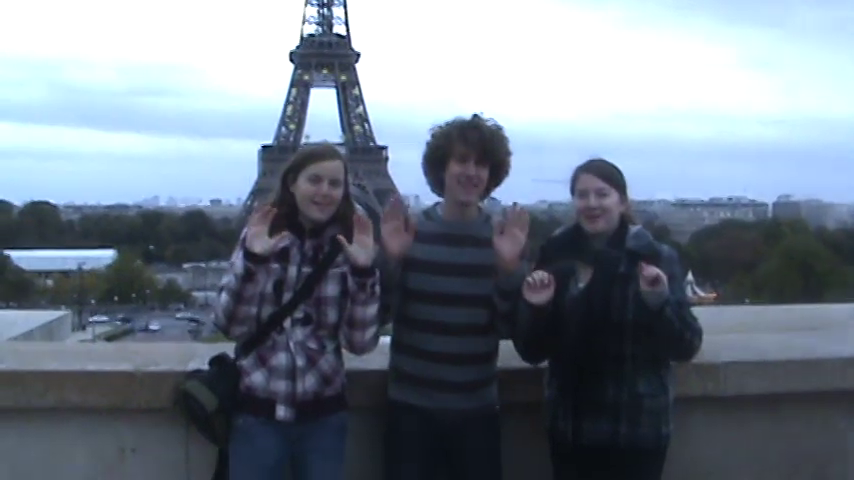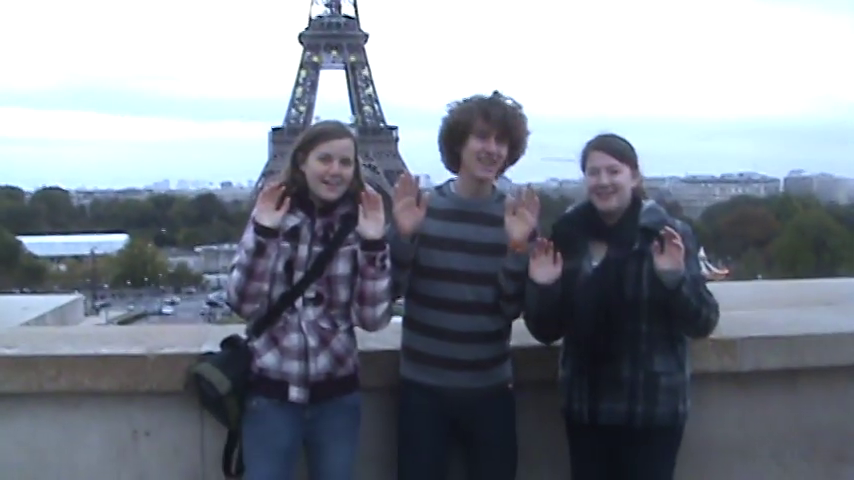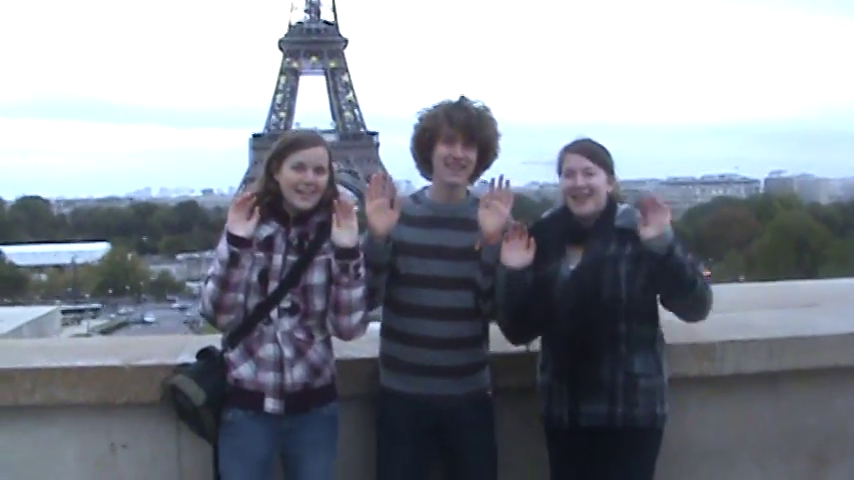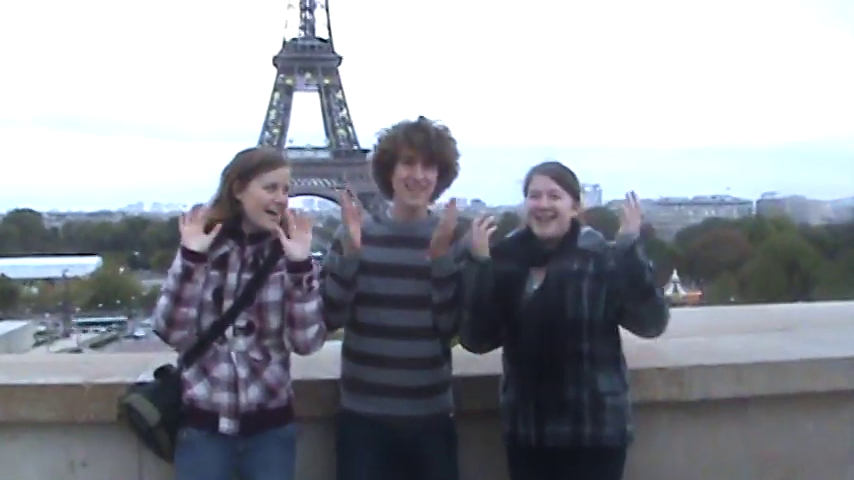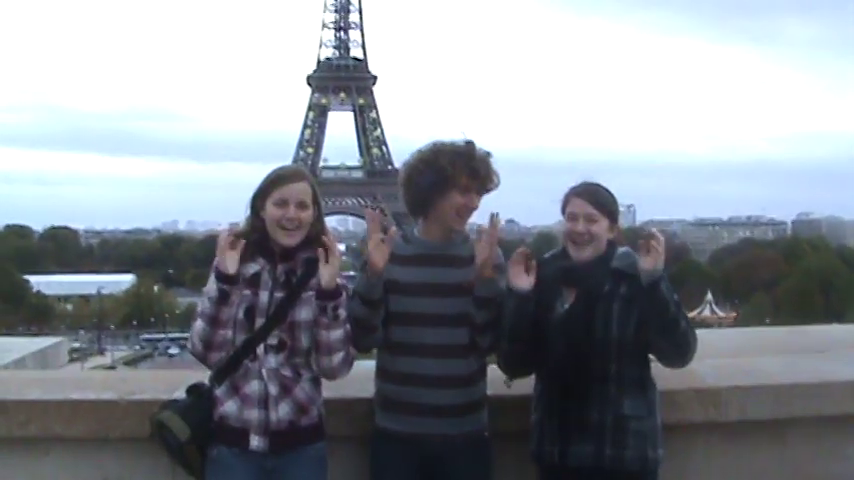
dt=1s
person 1, frame 1
left shoulder: (504, 237)
right shoulder: (406, 231)
left elbow: (506, 327)
left wrist: (509, 267)
right wrist: (391, 260)
left hip: (477, 407)
right hip: (411, 404)
person 1, frame 2
left shoulder: (515, 216)
right shoulder: (422, 208)
left elbow: (513, 308)
right elbow: (391, 290)
left wrist: (519, 246)
right wrist: (403, 234)
left hip: (490, 387)
right hip: (423, 384)
person 1, frame 3
left shoulder: (490, 219)
right shoulder: (397, 214)
left elbow: (494, 307)
right elbow: (368, 297)
left wrist: (493, 240)
right wrist: (377, 236)
left hip: (469, 394)
right hip: (402, 393)
person 1, frame 4
left shoulder: (453, 238)
right shoulder: (357, 232)
left elbow: (452, 325)
right elbow: (331, 317)
left wrist: (440, 257)
right wrist: (350, 252)
left hip: (431, 414)
right hip: (363, 414)
person 1, frame 5
left shoulder: (484, 256)
right shoulder: (387, 253)
left elbow: (491, 343)
right elbow: (363, 340)
left wrist: (487, 275)
right wrist: (373, 274)
left hip: (465, 434)
right hip: (397, 433)
person 2, frame 1
left shoulder: (347, 248)
right shoulder: (260, 237)
left elbow: (361, 342)
right elbow: (231, 326)
left wrist: (363, 271)
right wrist: (252, 259)
left hip: (323, 416)
right hip: (258, 413)
person 2, frame 2
left shoulder: (358, 225)
right shoulder: (272, 215)
left elbow: (373, 319)
right elbow: (244, 305)
left wrist: (374, 245)
right wrist: (262, 234)
left hip: (336, 397)
right hip: (272, 394)
person 2, frame 3
left shoulder: (333, 235)
right shoulder: (247, 227)
left elbow: (349, 327)
right elbow: (220, 316)
left wrist: (347, 253)
right wrist: (236, 244)
left hip: (313, 407)
right hip: (247, 405)
person 2, frame 4
left shoulder: (287, 253)
right shoulder: (202, 245)
left elbow: (307, 341)
right elbow: (173, 332)
left wrist: (300, 266)
right wrist: (190, 259)
left hip: (270, 427)
right hip: (203, 424)
person 2, frame 5
left shoulder: (322, 272)
right shoulder: (234, 263)
left elbow: (334, 366)
right elbow: (208, 353)
left wrist: (330, 291)
right wrist: (225, 280)
left hip: (301, 443)
right hip: (234, 441)
person 3, frame 1
left shoulder: (655, 257)
right shoulder: (557, 256)
left elbow: (686, 347)
right elbow: (532, 352)
left wrist: (660, 300)
right wrist: (533, 309)
left hip: (636, 430)
right hip: (570, 428)
person 3, frame 2
left shoulder: (668, 235)
right shoulder: (569, 235)
left elbow: (702, 324)
right elbow: (547, 331)
left wrist: (675, 278)
right wrist: (541, 287)
left hip: (653, 408)
right hip: (586, 407)
person 3, frame 3
left shoulder: (638, 237)
right shoulder: (546, 239)
left elbow: (695, 306)
right elbow: (519, 332)
left wrist: (663, 245)
right wrist: (513, 275)
left hip: (631, 410)
right hip: (563, 410)
person 3, frame 4
left shoulder: (603, 259)
right shoulder: (508, 257)
left elbow: (651, 323)
right elbow: (477, 339)
left wrist: (630, 250)
right wrist: (480, 266)
left hip: (595, 428)
right hip: (527, 429)
person 3, frame 5
left shoulder: (636, 279)
right shoulder: (545, 279)
left elbow: (678, 353)
right elbow: (514, 365)
left wrist: (653, 282)
right wrist: (519, 298)
left hip: (624, 450)
right hip: (556, 448)
